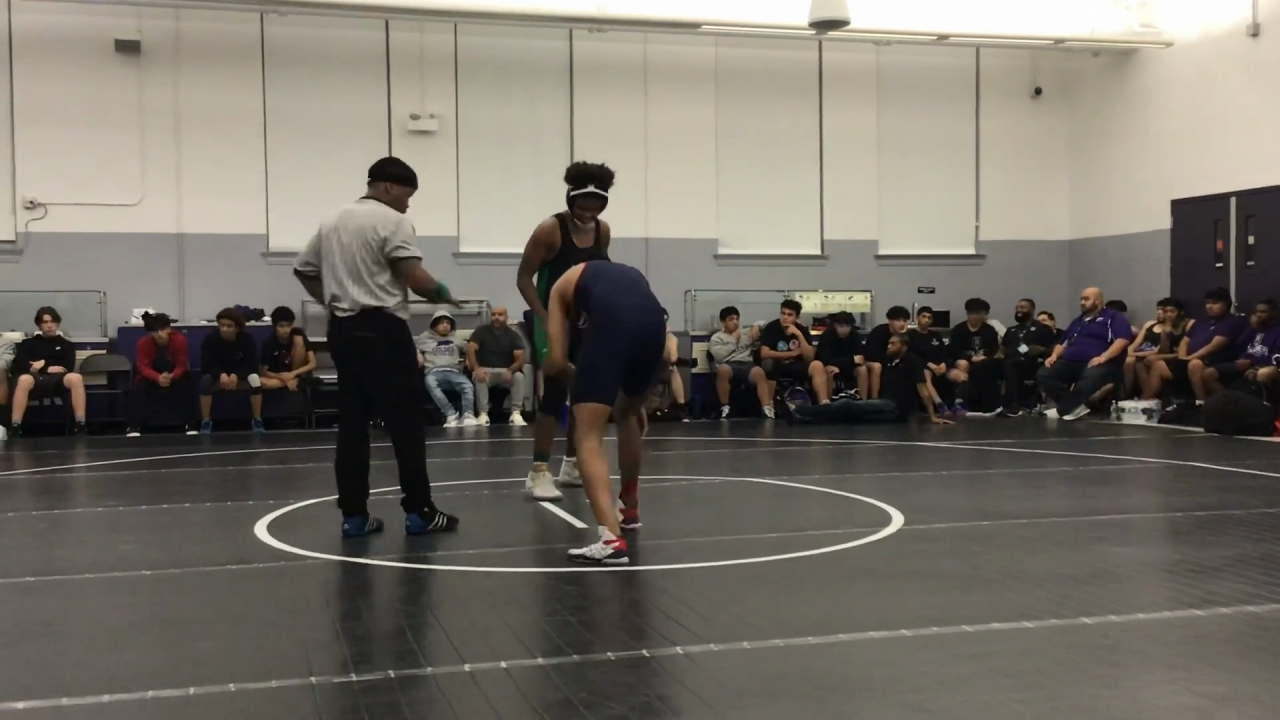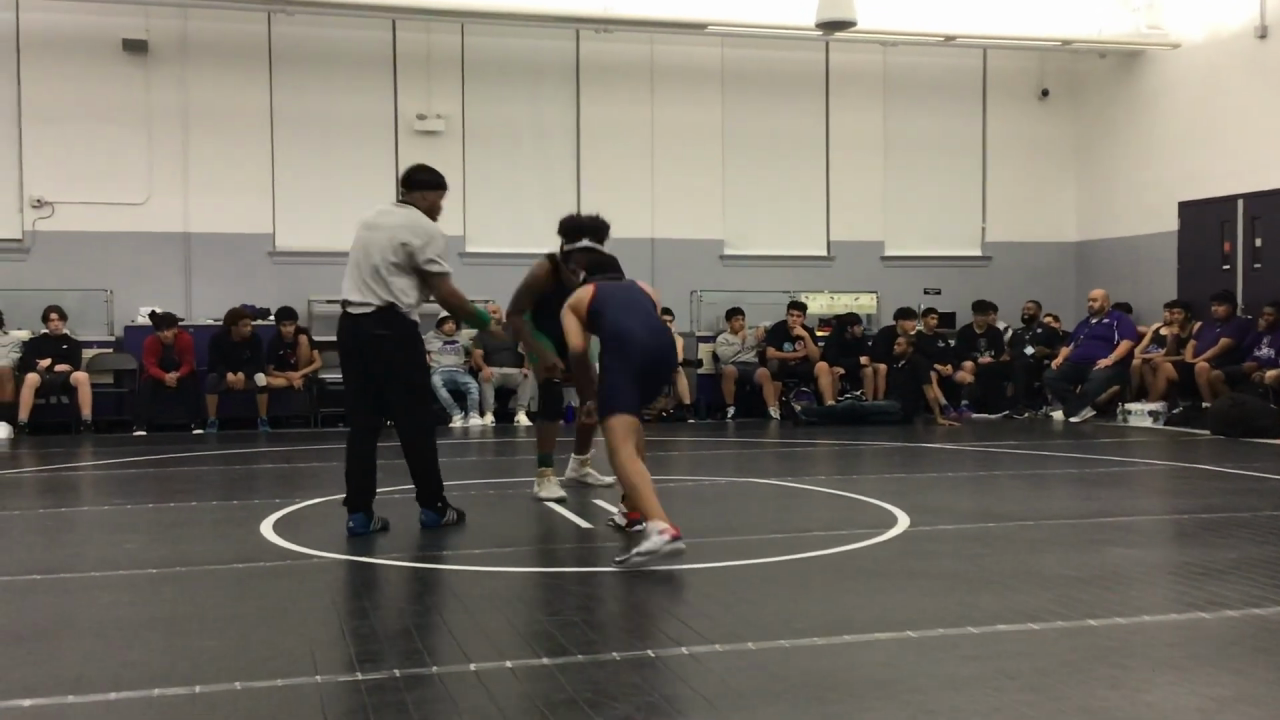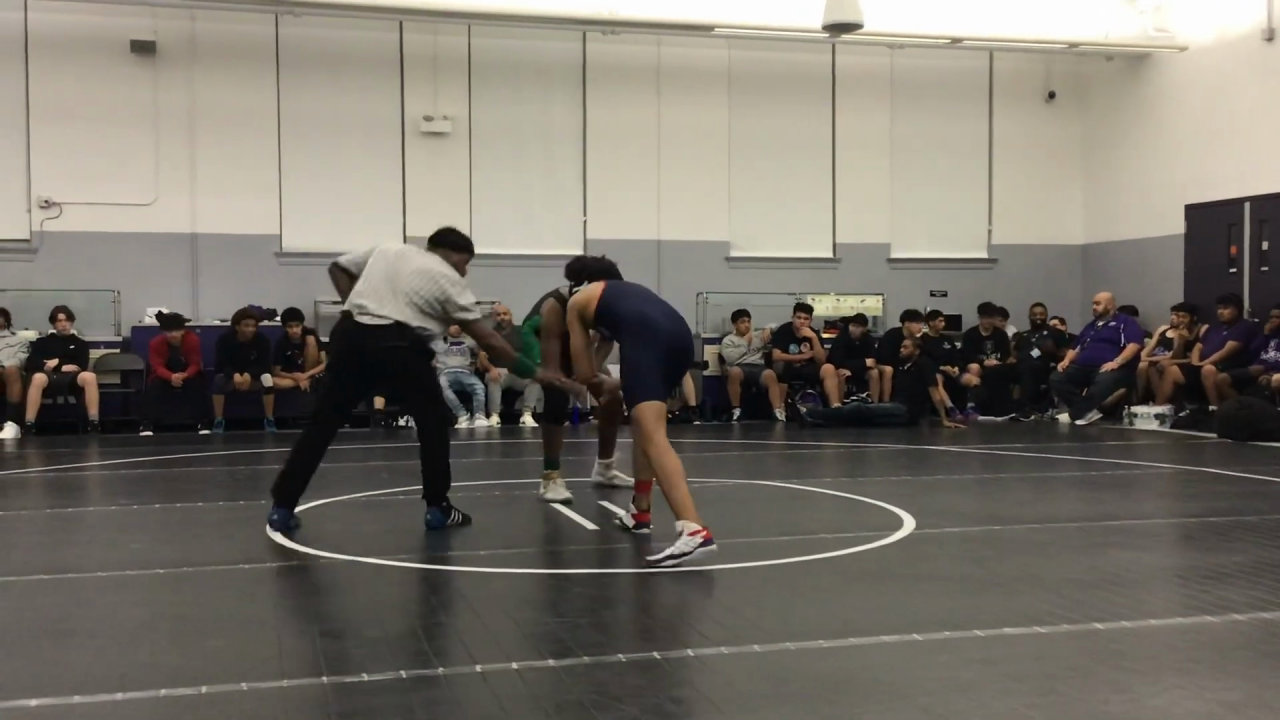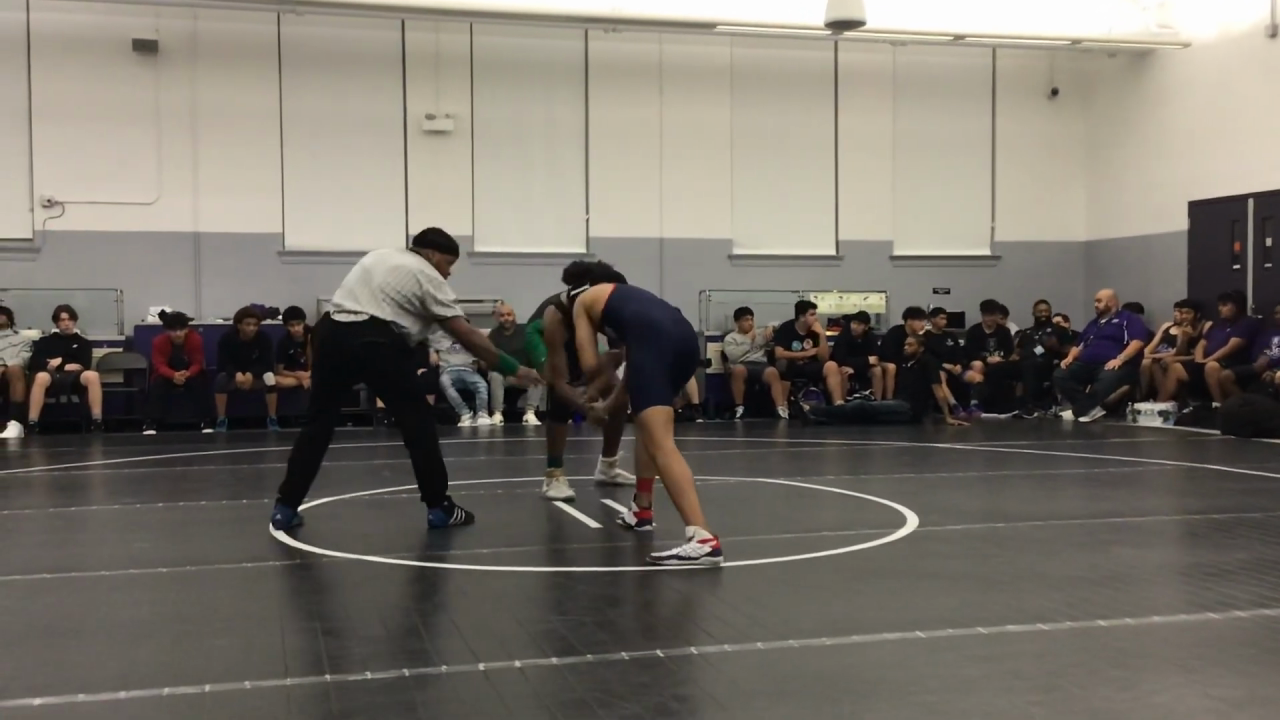
dt=0.5s
person 1, frame 1
left shoulder: (331, 223)
right shoulder: (392, 222)
left elbow: (304, 270)
right elbow: (417, 281)
right wrist: (444, 292)
left hip: (343, 329)
right hip: (382, 329)
left knee: (353, 423)
right knee: (405, 422)
left ankle: (354, 514)
right ankle: (419, 510)
person 1, frame 2
left shoulder: (371, 219)
right shoulder: (425, 230)
right elbow: (445, 295)
right wrist: (484, 321)
left hip: (351, 325)
right hip: (391, 328)
left knee: (364, 422)
right knee: (415, 419)
left ankle: (359, 513)
right ankle: (433, 507)
person 1, frame 3
left shoulder: (386, 251)
right shoulder: (448, 279)
left elbow: (339, 268)
right elbow: (487, 338)
right wrist: (530, 371)
left hip: (352, 335)
right hip: (398, 342)
left knee: (325, 420)
right knee: (434, 421)
left ankle: (282, 507)
right ankle: (438, 507)
person 1, frame 4
left shoulder: (378, 255)
right shoulder: (427, 276)
right elbow: (467, 336)
right wrist: (513, 369)
left hip: (331, 332)
right hip: (375, 341)
left knee: (319, 421)
right knee: (417, 421)
left ankle: (285, 508)
right ankle: (439, 507)
person 2, frame 1
left shoulder: (566, 283)
right shoulder: (632, 274)
left elbow: (557, 362)
right elbow: (663, 357)
right wrist: (638, 402)
left hip: (611, 324)
right hip: (653, 323)
left knee: (588, 437)
right knee: (628, 415)
left ankle: (611, 539)
right ankle: (629, 508)
person 2, frame 2
left shoulder: (577, 299)
right shoulder: (644, 289)
left elbow: (577, 348)
left wrist: (590, 396)
left hip: (624, 348)
right hip: (663, 349)
left knee: (622, 450)
right knee: (630, 425)
left ankle: (661, 530)
right ankle: (634, 508)
person 2, frame 3
left shoulder: (578, 301)
right shoulder: (631, 291)
left elbow: (584, 374)
left wrist: (598, 379)
right wrist: (617, 385)
left hip: (645, 337)
right hip: (680, 333)
left knee: (653, 437)
right knee: (644, 423)
left ankle: (694, 530)
right ankle: (640, 512)
person 2, frame 4
left shoulder: (584, 300)
right shoulder: (630, 298)
left elbow: (590, 366)
right elbow: (635, 368)
left wrist: (606, 368)
right wrist: (609, 404)
left hip: (653, 342)
right hip: (686, 339)
left knee: (660, 444)
right knee: (646, 423)
left ankle: (703, 539)
right ankle: (641, 510)
person 3, frame 1
left shoulder: (602, 231)
right shoulder: (550, 230)
right elbow: (524, 277)
right wrist: (544, 319)
right hip: (553, 319)
right knee: (555, 391)
left ankle: (572, 466)
right ankle: (539, 472)
person 3, frame 2
left shoulder: (601, 267)
right shoulder: (544, 270)
right elbow: (513, 315)
right wrist: (540, 355)
right hip: (538, 326)
right knee: (552, 388)
left ankle: (579, 465)
right ankle: (544, 475)
person 3, frame 3
right shoulder: (555, 308)
left elbow: (607, 339)
right elbow: (550, 370)
left wrist: (594, 367)
right wrist: (578, 389)
right hip: (539, 335)
left knee: (613, 399)
right knee: (557, 395)
left ankle: (604, 468)
right ankle: (550, 478)
person 3, frame 4
right shoulder: (557, 315)
left elbow: (617, 352)
right elbow: (559, 381)
left wrist: (597, 386)
right wrist: (585, 409)
left hip: (578, 338)
right hip: (542, 336)
right knee: (561, 395)
left ankle: (608, 467)
right ankle: (554, 476)
